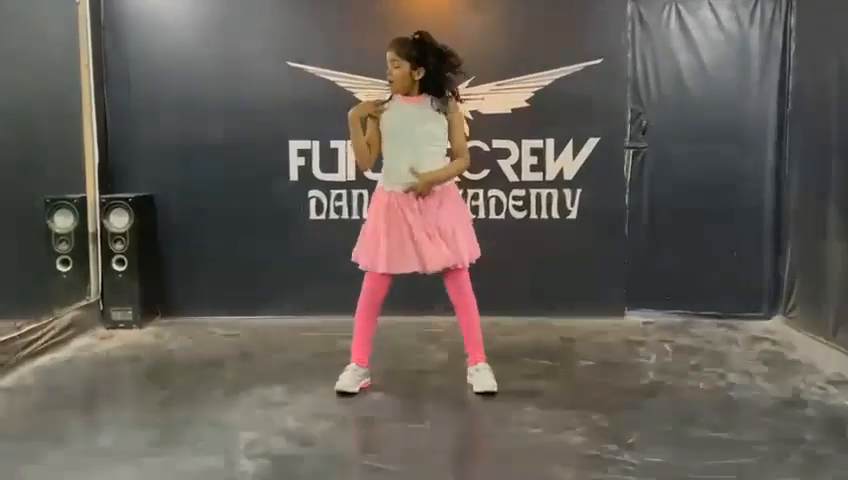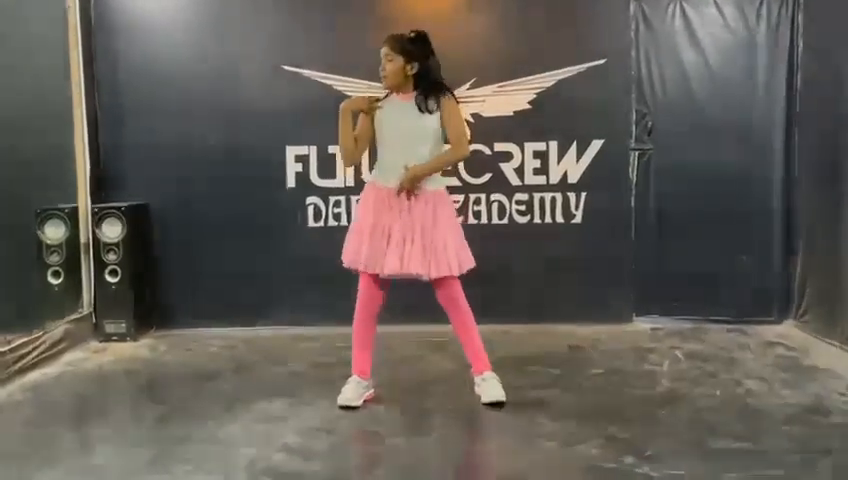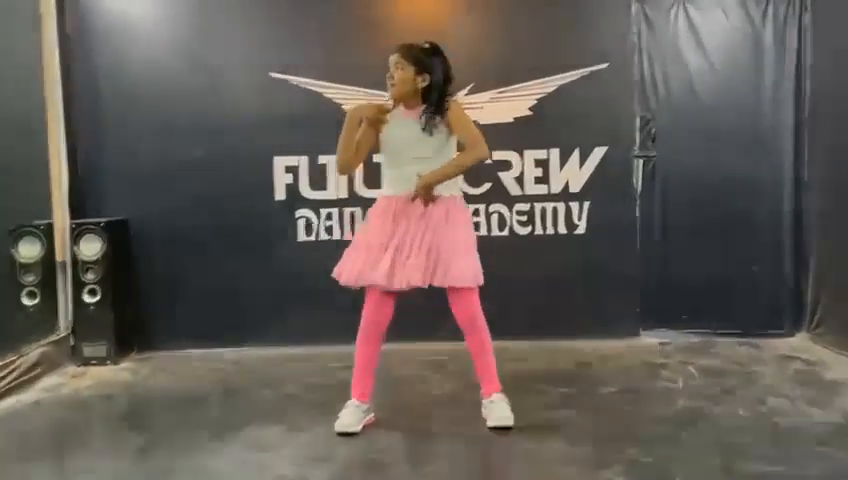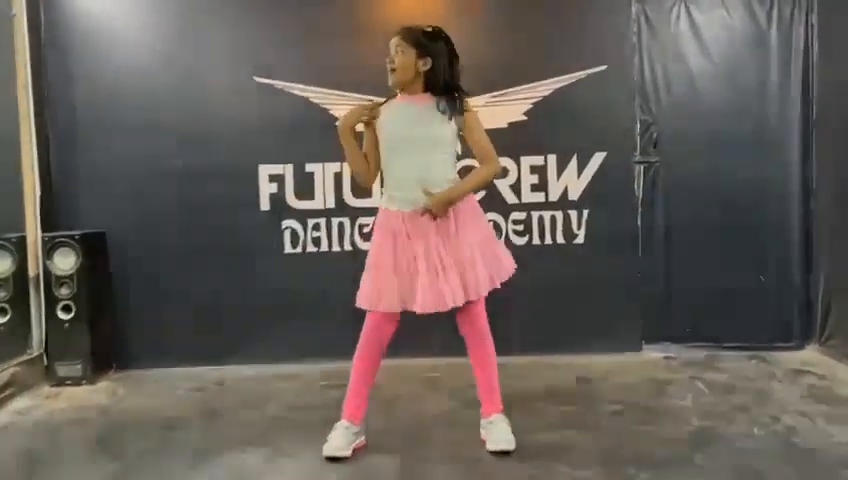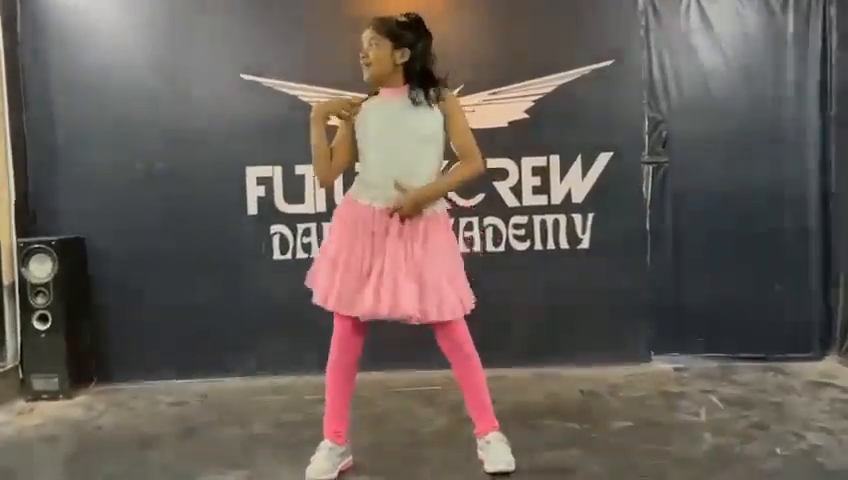
dt=0.3s
person 1, frame 1
left shoulder: (445, 104)
right shoulder: (381, 110)
left elbow: (463, 158)
right elbow: (365, 163)
left wrist: (432, 178)
right wrist: (355, 119)
left hip: (439, 203)
right hip: (392, 204)
left knee: (460, 287)
right knee: (373, 289)
left ankle: (477, 364)
right ankle: (358, 365)
person 1, frame 2
left shoulder: (440, 101)
right shoulder: (375, 108)
left elbow: (460, 149)
right elbow: (350, 158)
left wrist: (418, 172)
right wrist: (347, 112)
left hip: (428, 205)
right hip: (381, 204)
left knee: (451, 295)
right knee: (368, 295)
left ankle: (483, 372)
right ankle: (360, 377)
person 1, frame 3
left shoulder: (446, 110)
right shoulder: (380, 118)
left elbow: (479, 150)
right elbow: (345, 165)
left wrist: (435, 177)
right wrist: (352, 122)
left hip: (441, 214)
right hip: (391, 217)
left knee: (468, 311)
right knee: (375, 312)
left ankle: (493, 395)
right ankle: (360, 401)
person 1, frame 4
left shoulder: (454, 106)
right shoulder: (379, 114)
left elbow: (491, 164)
right elbow: (366, 177)
left wrist: (450, 195)
right wrist: (346, 131)
left hip: (454, 223)
right hip: (398, 227)
left knee: (475, 324)
right knee: (376, 330)
left ankle: (492, 415)
right ankle: (350, 423)
person 1, frame 5
left shoulder: (439, 99)
right shoulder: (358, 111)
left elbow: (474, 160)
right elbow: (326, 176)
left wrist: (422, 195)
right wrist: (319, 119)
left hip: (422, 228)
right hip: (362, 228)
left knee: (454, 340)
right knee: (345, 341)
left ankle: (489, 435)
